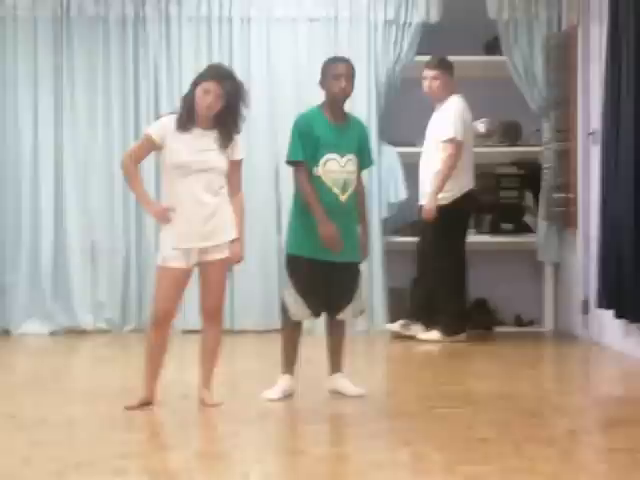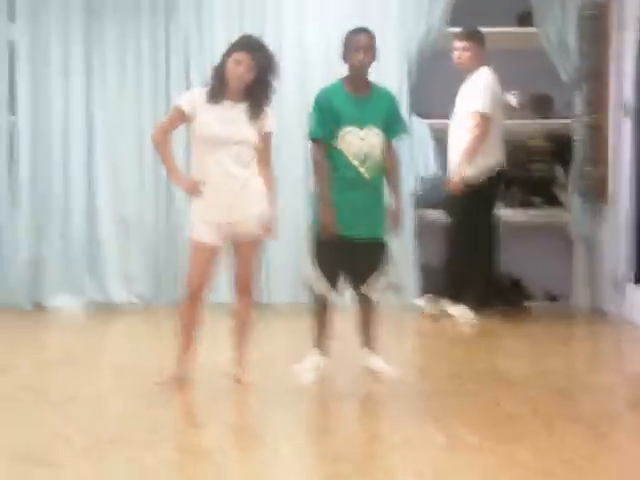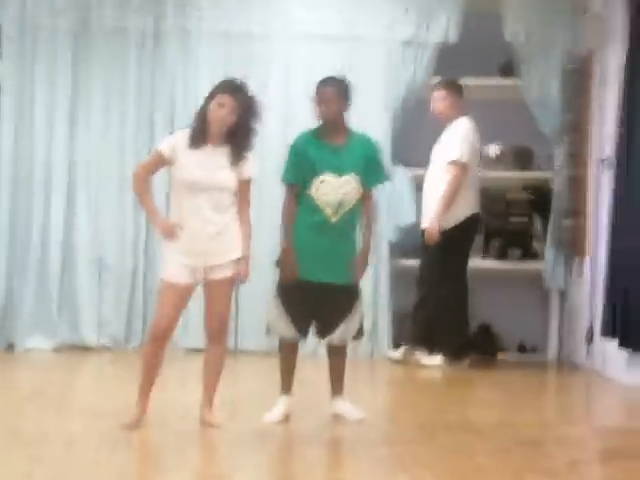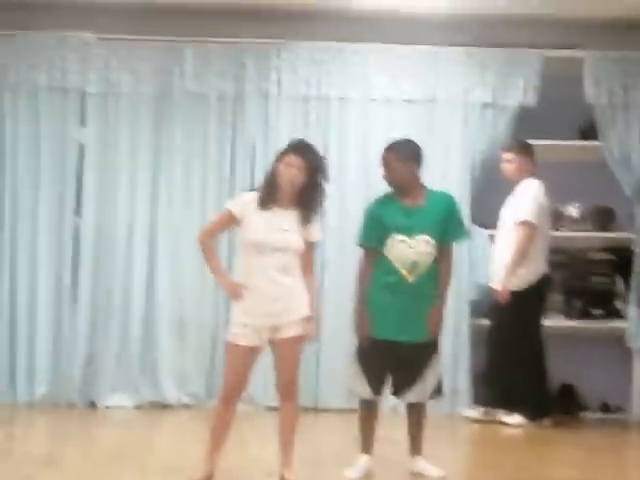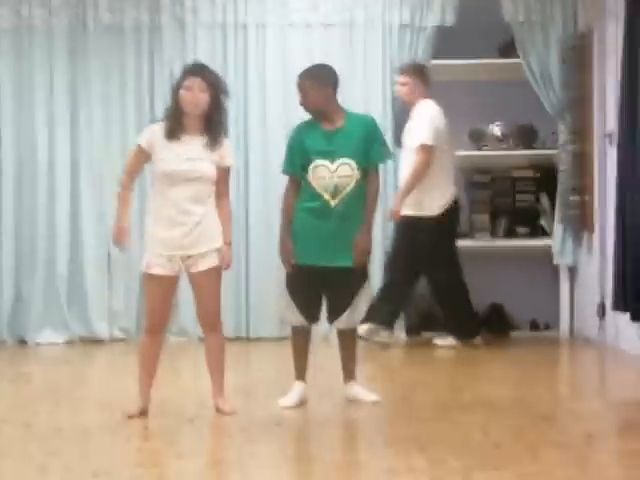
dt=0.3s
person 1, frame 1
left shoulder: (229, 139)
right shoulder: (168, 128)
left elbow: (235, 192)
right elbow: (129, 162)
left wrist: (238, 238)
right wrist: (149, 204)
left hip: (218, 235)
right hip: (178, 235)
left knee: (213, 314)
right knee: (161, 315)
left ankle: (205, 387)
right ankle: (149, 390)
person 1, frame 2
left shoulder: (259, 111)
right shoulder: (198, 100)
left elbow: (265, 165)
right elbow: (160, 135)
left wrist: (270, 210)
right wrist: (179, 177)
left hip: (248, 209)
right hip: (209, 208)
left knee: (245, 288)
right knee: (194, 289)
left ankle: (238, 364)
right ankle: (182, 365)
person 1, frame 3
left shoulder: (240, 157)
right shoulder: (179, 143)
left elbow: (243, 210)
right elbow: (140, 177)
left wrist: (245, 255)
right wrist: (156, 220)
left hip: (223, 253)
right hip: (183, 251)
left knee: (217, 334)
right knee: (160, 331)
left ankle: (207, 407)
right ankle: (140, 407)
person 1, frame 4
left shoulder: (306, 219)
right shoulder: (248, 204)
left elbow: (307, 272)
right elbow: (206, 237)
left wrist: (310, 314)
right wrist: (223, 279)
left hip: (289, 312)
right hip: (249, 310)
left knee: (288, 390)
right knee: (230, 391)
person 1, frame 5
left shoulder: (219, 144)
right shoulder: (156, 135)
left elbow: (222, 198)
right elbow: (128, 179)
left wrist: (227, 242)
right wrist: (121, 220)
left hip: (204, 242)
right hip: (161, 241)
left knee: (211, 322)
right knee: (154, 325)
left ankle: (219, 394)
right ankle: (143, 397)
person 2, frame 1
left shoulder: (358, 128)
right shoulder: (306, 123)
right elbow: (301, 176)
left wrist: (363, 226)
right wrist: (322, 221)
left hip: (346, 237)
right hip: (308, 237)
left knee: (340, 309)
right knee: (295, 309)
left ankle: (337, 374)
right ankle: (286, 376)
person 2, frame 2
left shoulder: (386, 99)
right shoulder: (328, 97)
left elbow: (388, 151)
right elbow: (319, 153)
left wrist: (396, 199)
right wrist: (324, 204)
left hip: (370, 210)
right hip: (337, 209)
left knee: (366, 284)
right knee: (323, 284)
left ankle: (370, 351)
right ankle: (318, 353)
person 2, frame 3
left shoulder: (365, 147)
right shoulder: (303, 145)
left elbow: (367, 200)
right elbow: (291, 199)
left wrist: (366, 246)
right wrist: (286, 248)
left hip: (341, 258)
right hip: (303, 256)
left knee: (338, 332)
right knee: (290, 330)
left ankle: (338, 398)
right ankle: (284, 398)
person 2, frame 4
left shoulder: (444, 204)
right shoulder: (379, 209)
left elbow: (445, 258)
right elbow: (368, 262)
left wrist: (438, 307)
right wrist: (361, 309)
left hip: (420, 315)
right hip: (380, 315)
left knee: (417, 391)
right knee: (368, 389)
person 2, frame 5
left shoulder: (365, 127)
right shoulder: (301, 134)
left elbow: (372, 180)
right elbow: (292, 188)
left wrist: (366, 231)
right wrist: (285, 235)
left hip: (348, 241)
right hip: (306, 242)
left knee: (347, 317)
right knee: (300, 316)
left ankle: (350, 382)
right ankle: (299, 384)
person 3, frame 1
left shoulder: (454, 107)
right shoulder: (443, 109)
left elbow: (452, 153)
left wrist: (432, 197)
left hip: (449, 200)
right hip: (441, 199)
left knee: (445, 262)
right knee: (429, 260)
left ankle: (451, 325)
right ankle: (418, 319)
person 3, frame 2
left shoulder: (483, 79)
right shoulder: (472, 81)
left elbow: (480, 127)
left wrist: (460, 169)
left hip: (477, 174)
right hip: (469, 173)
left knee: (473, 236)
right knee: (461, 235)
left ankle: (477, 300)
right ankle: (454, 296)
person 3, frame 3
left shoulder: (462, 129)
right shoulder: (451, 130)
left elbow: (457, 175)
left wrist: (437, 219)
left hip: (452, 223)
right hip: (442, 223)
left knee: (447, 286)
right knee: (431, 286)
left ankle: (451, 349)
right ankle: (420, 344)
person 3, frame 4
left shoulder: (531, 190)
right shoulder: (521, 191)
left elbow: (526, 236)
left wrist: (507, 278)
left hip: (522, 284)
right hip: (512, 283)
left knee: (520, 345)
right knee: (501, 343)
left ankle: (532, 409)
right ankle: (496, 403)
person 3, frame 5
left shoulder: (426, 113)
right shoulder: (421, 112)
left elbow: (423, 159)
left wrist: (400, 198)
right wrist: (402, 203)
left hip: (433, 209)
right hip: (417, 209)
left knee: (442, 272)
right knee: (400, 269)
left ankle: (465, 330)
right ankle: (380, 323)
